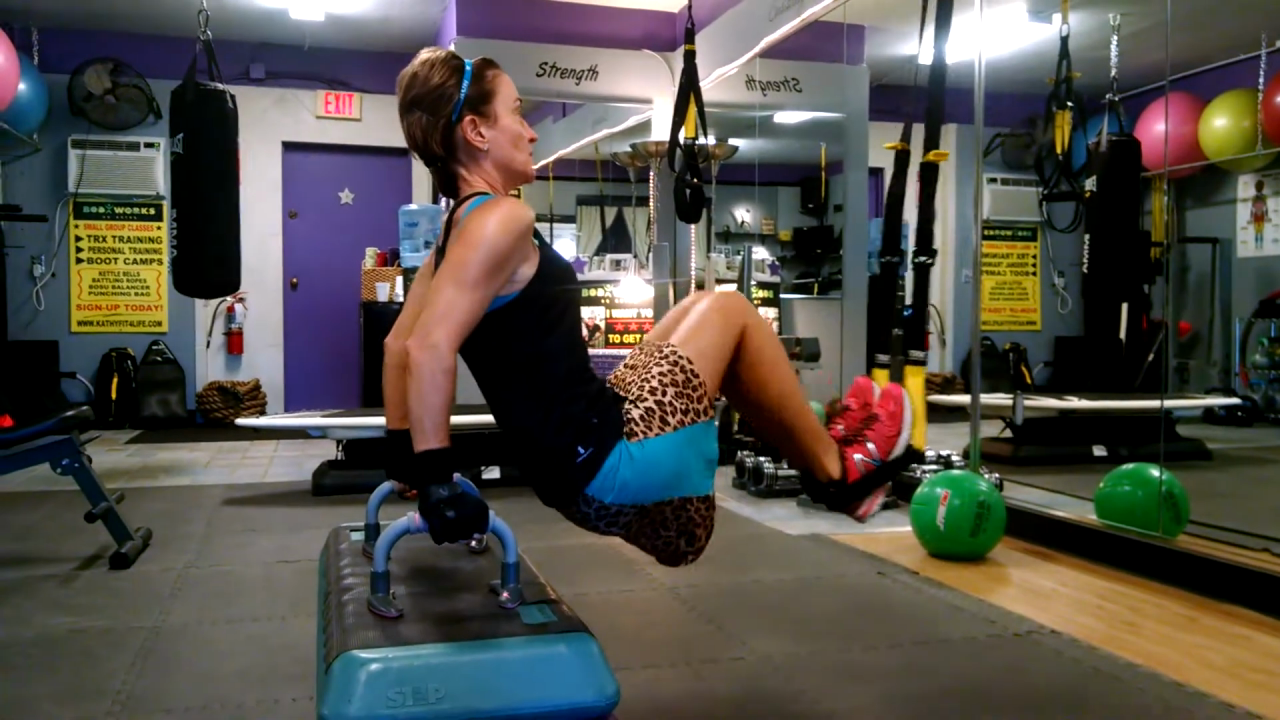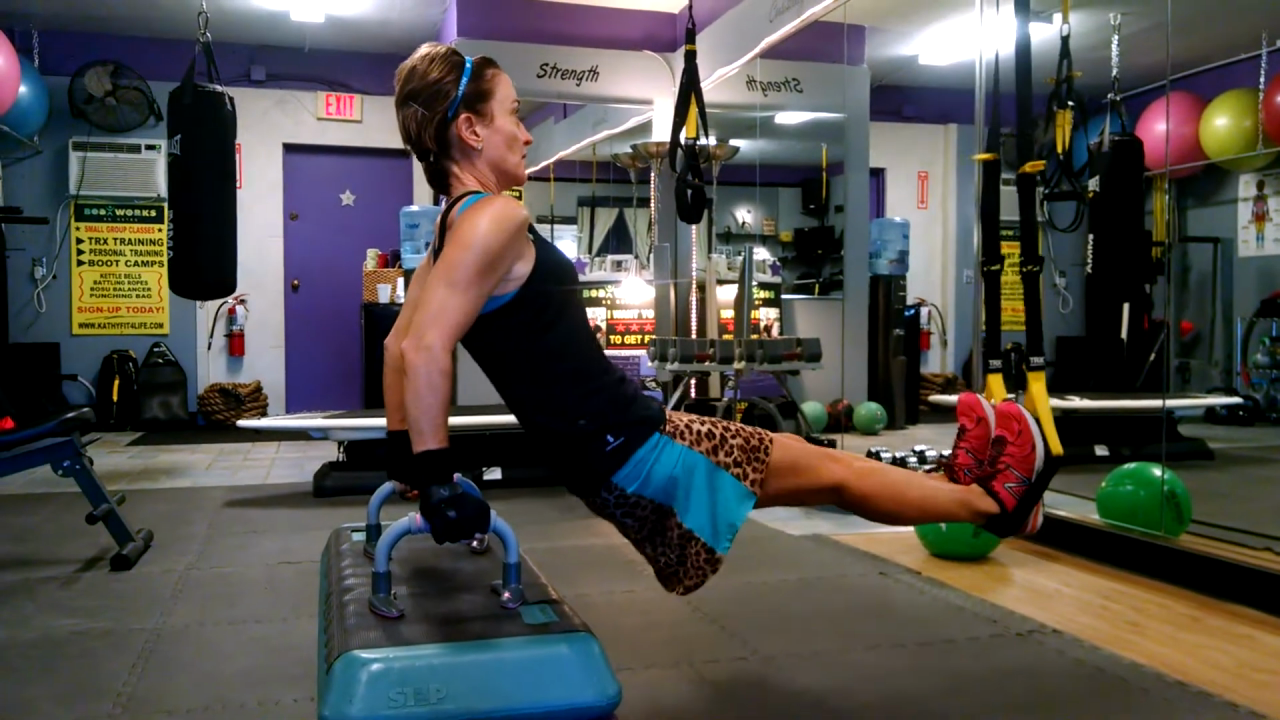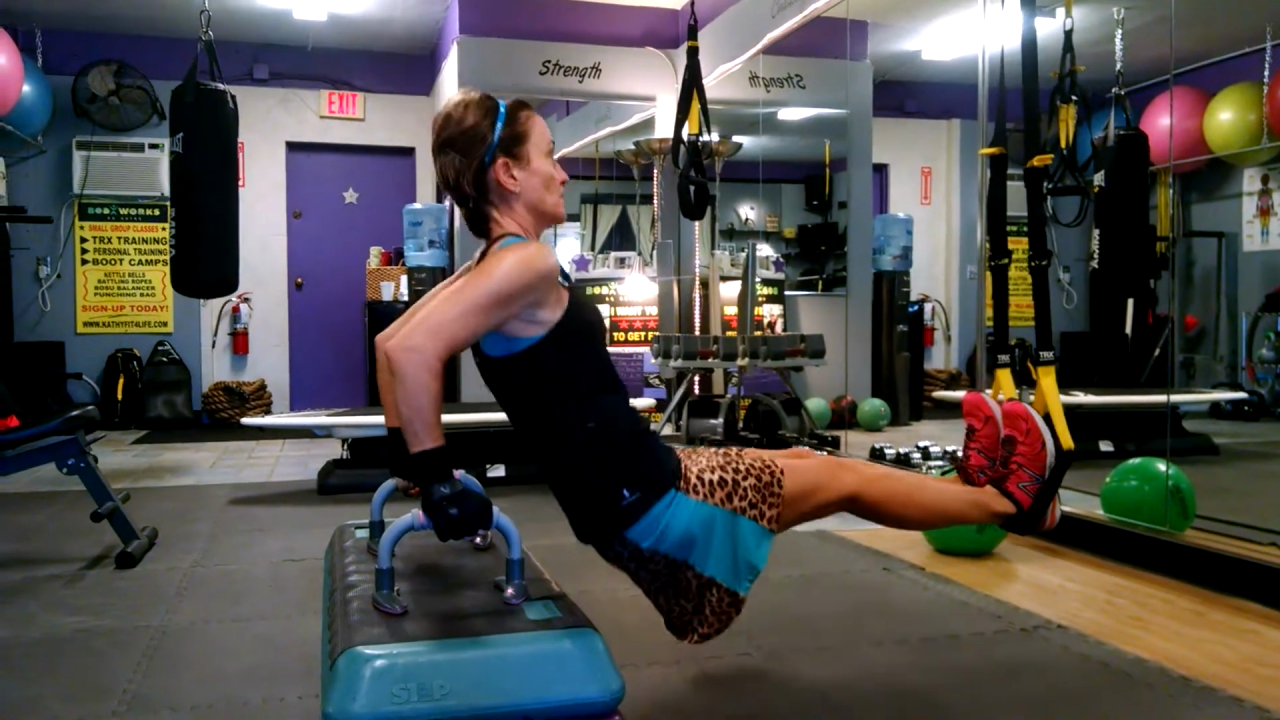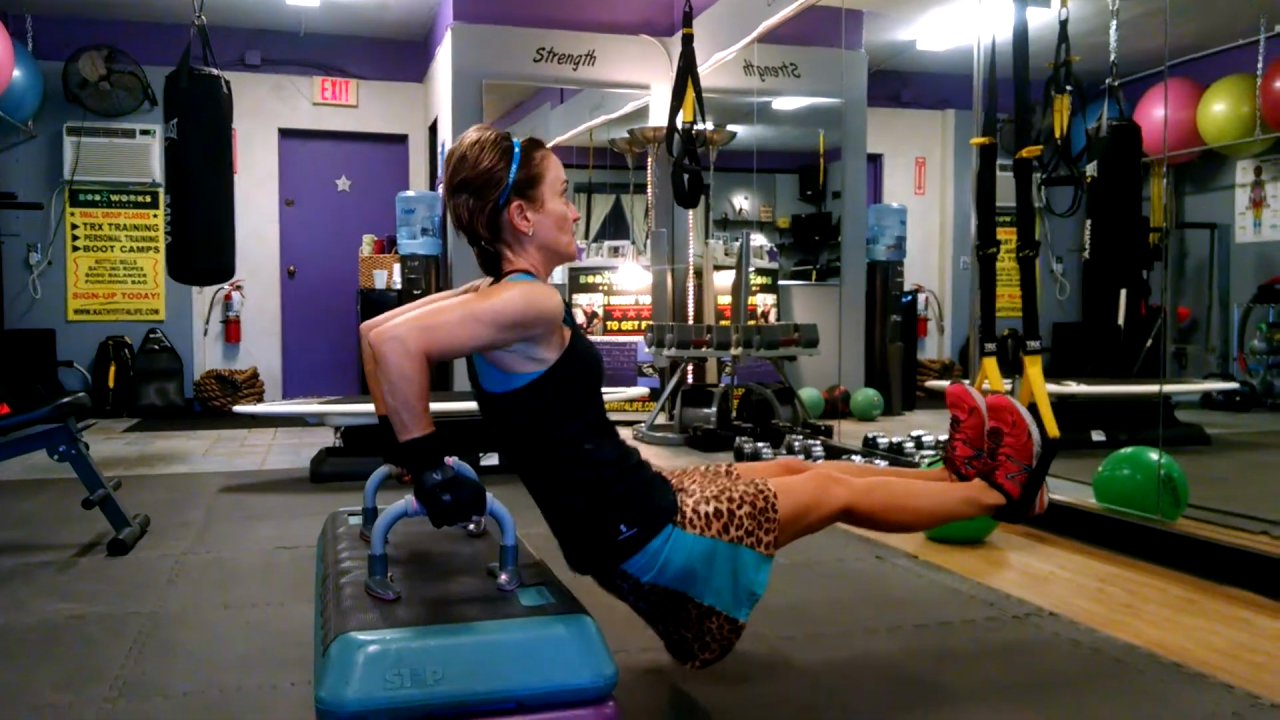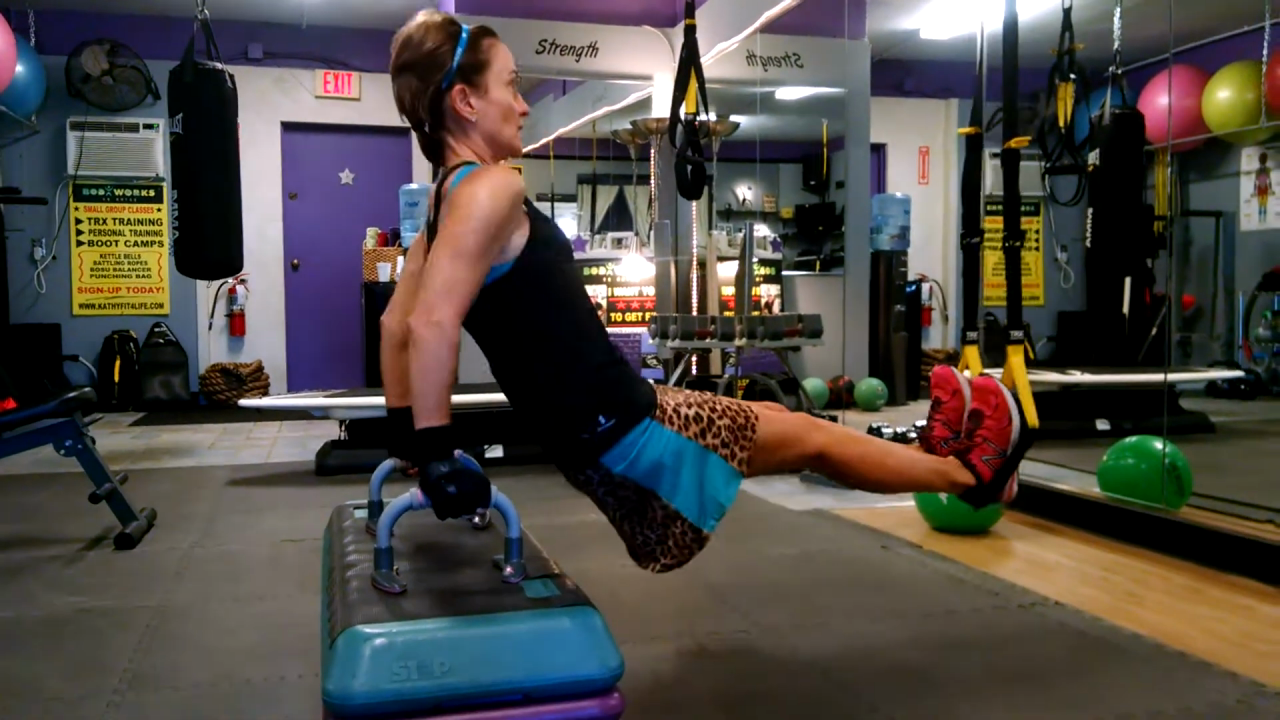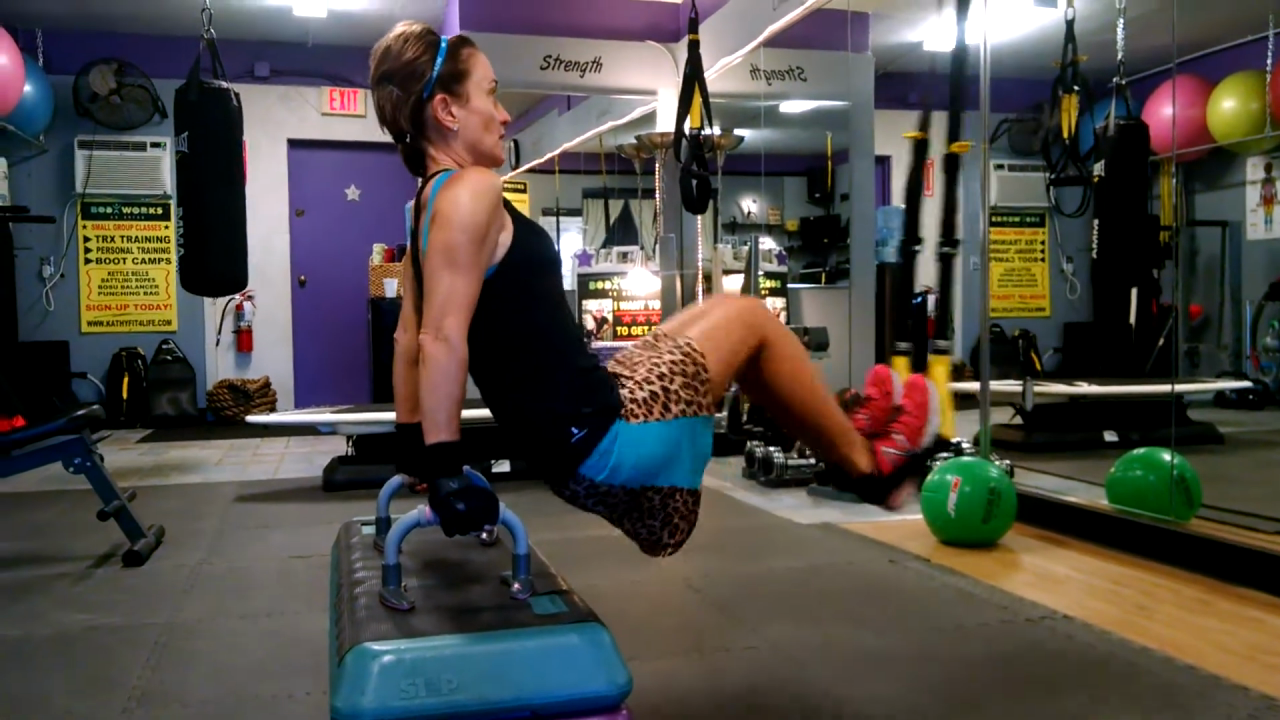
dt=0.5s
person 1, frame 1
left shoulder: (460, 228)
right shoulder: (504, 219)
left elbow: (402, 346)
right elbow: (427, 351)
left wrist: (409, 464)
right wrist: (437, 482)
left hip: (571, 466)
right hip: (607, 468)
left knee: (704, 316)
right knee: (729, 309)
left ankle: (829, 446)
right ankle: (836, 467)
person 1, frame 2
left shoulder: (455, 230)
right shoulder: (494, 220)
left elbow: (399, 348)
right elbow: (425, 352)
left wrist: (410, 465)
right wrist: (438, 485)
left hip: (607, 455)
right hip: (631, 455)
left knee: (811, 460)
right knee: (828, 471)
left ankle: (959, 491)
right ankle: (993, 502)
person 1, frame 3
left shoulder: (491, 269)
right shoulder: (526, 265)
left elbow: (396, 347)
right elbow: (406, 348)
left wrist: (413, 462)
right wrist: (438, 480)
left hip: (632, 489)
right hip: (647, 505)
left knee: (806, 463)
right knee: (839, 477)
left ankle: (976, 483)
right ankle: (1010, 502)
person 1, frame 4
left shoulder: (492, 296)
right shoulder: (531, 303)
left elbow: (379, 334)
right elbow: (391, 339)
left wrist: (406, 448)
right wrist: (428, 467)
left hip: (632, 508)
right hip: (641, 535)
left knee: (793, 469)
right knee: (833, 490)
left ankle: (957, 477)
right ankle: (997, 493)
person 1, frame 5
left shoulder: (451, 195)
right shoulder: (488, 189)
left elbow: (397, 325)
right elbow: (434, 326)
left wrist: (408, 438)
right wrist: (436, 453)
left hip: (590, 432)
right hip: (615, 433)
left knee: (769, 417)
right knee: (807, 435)
left ankle: (927, 458)
right ankle: (970, 476)
person 1, frame 6
left shoulder: (434, 203)
right shoulder: (470, 192)
left elbow: (410, 343)
right elbow: (443, 341)
left wrist: (415, 456)
right wrist: (445, 470)
left hip: (573, 437)
right hip: (600, 445)
left knee: (713, 318)
right knee: (747, 315)
left ankle: (846, 439)
right ankle: (866, 461)
